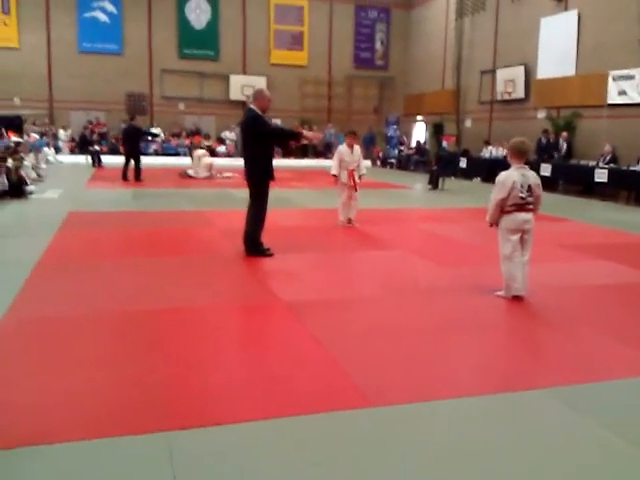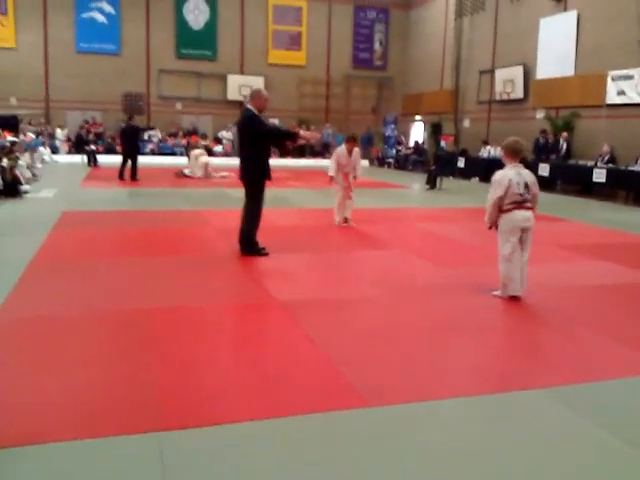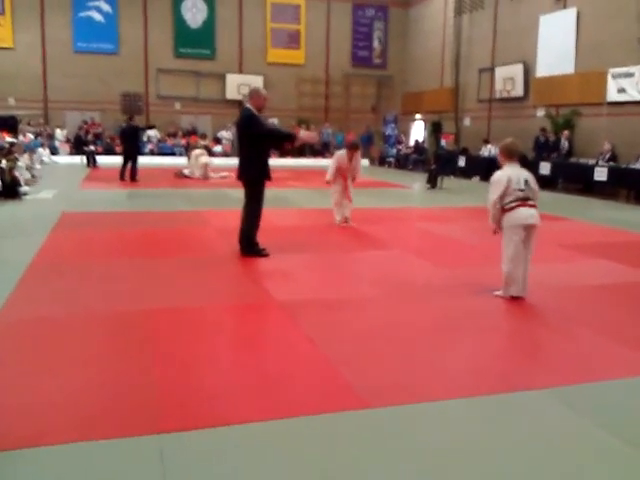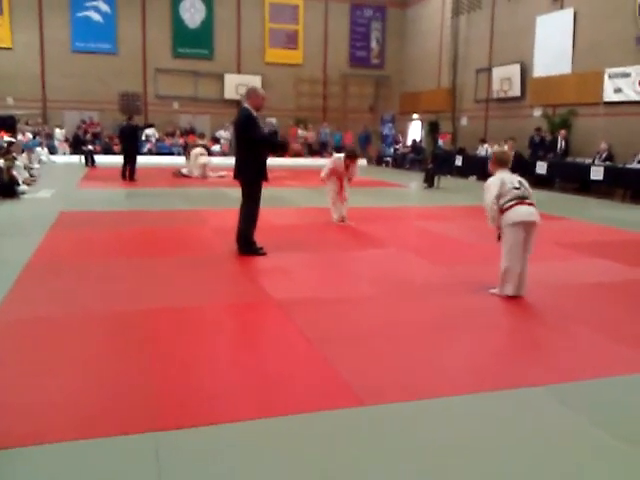
dt=0.1s
person 1, frame 1
left shoulder: (253, 116)
right shoulder: (254, 117)
left elbow: (272, 134)
right elbow: (274, 131)
left wrist: (298, 136)
right wrist: (302, 134)
left hip: (257, 168)
right hip: (258, 169)
left knee: (256, 205)
right knee: (258, 206)
left ankle: (251, 243)
right ankle: (252, 245)
person 1, frame 2
left shoulder: (250, 116)
right shoulder: (250, 117)
left elbow: (268, 134)
right elbow: (271, 130)
left wrist: (295, 136)
right wrist: (298, 135)
left hip: (253, 168)
right hip: (254, 169)
left knee: (252, 205)
right knee: (253, 205)
left ankle: (247, 242)
right ankle: (248, 245)
person 1, frame 3
left shoulder: (249, 116)
right shoulder: (249, 117)
left elbow: (266, 134)
right elbow: (269, 132)
left wrist: (293, 138)
right wrist: (296, 136)
left hip: (252, 168)
right hip: (254, 170)
left knee: (252, 205)
right knee: (253, 206)
left ankle: (247, 243)
right ankle: (248, 245)
person 1, frame 4
left shoulder: (245, 115)
right shoulder: (247, 116)
left elbow: (258, 139)
right elbow: (262, 138)
left wrist: (281, 147)
right wrist: (287, 146)
left hip: (249, 168)
right hip: (251, 169)
left knee: (249, 205)
right knee: (250, 206)
left ankle: (244, 242)
right ankle: (246, 245)
person 2, frame 1
left shoulder: (505, 176)
right shoulder: (534, 176)
left elbow: (496, 201)
right elbow: (537, 201)
left wrist: (491, 219)
left hip: (509, 219)
right hip: (527, 219)
left knee: (510, 256)
right knee: (524, 256)
left ankle: (512, 290)
right ankle: (520, 289)
person 2, frame 2
left shoulder: (501, 175)
right shoulder: (529, 175)
left elbow: (493, 201)
right elbow: (534, 198)
left wrist: (491, 220)
left hip: (509, 218)
right hip: (527, 217)
left knee: (508, 256)
right knee: (522, 256)
left ankle: (509, 290)
right ankle: (517, 290)
person 2, frame 3
left shoulder: (500, 175)
right shoulder: (527, 174)
left elbow: (494, 201)
right elbow: (534, 196)
left wrist: (495, 222)
left hip: (513, 216)
right hip: (532, 215)
left knee: (512, 255)
right knee: (524, 255)
left ankle: (510, 290)
right ankle: (520, 290)
person 2, frame 4
left shoulder: (493, 180)
right shoulder: (519, 179)
left elbow: (491, 204)
left wrist: (497, 225)
left hip: (513, 216)
right hip: (532, 214)
left knee: (510, 255)
right knee: (523, 255)
left ankle: (506, 289)
right ankle: (517, 289)
